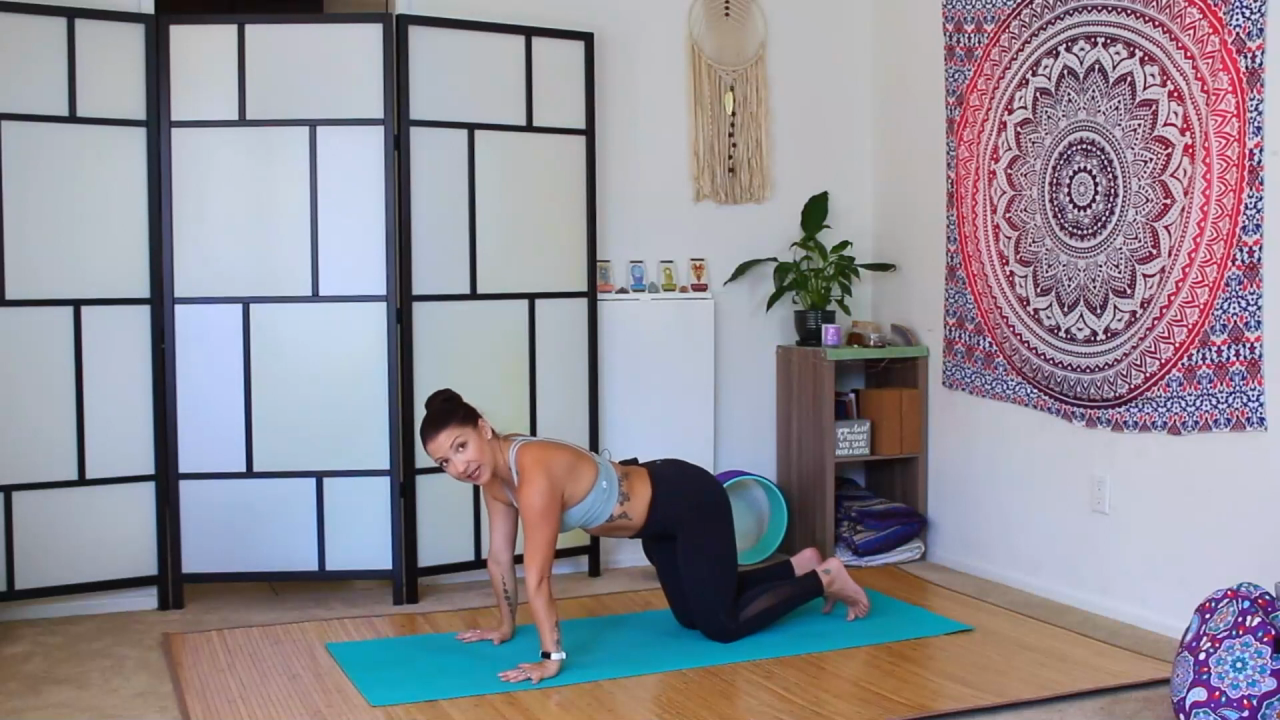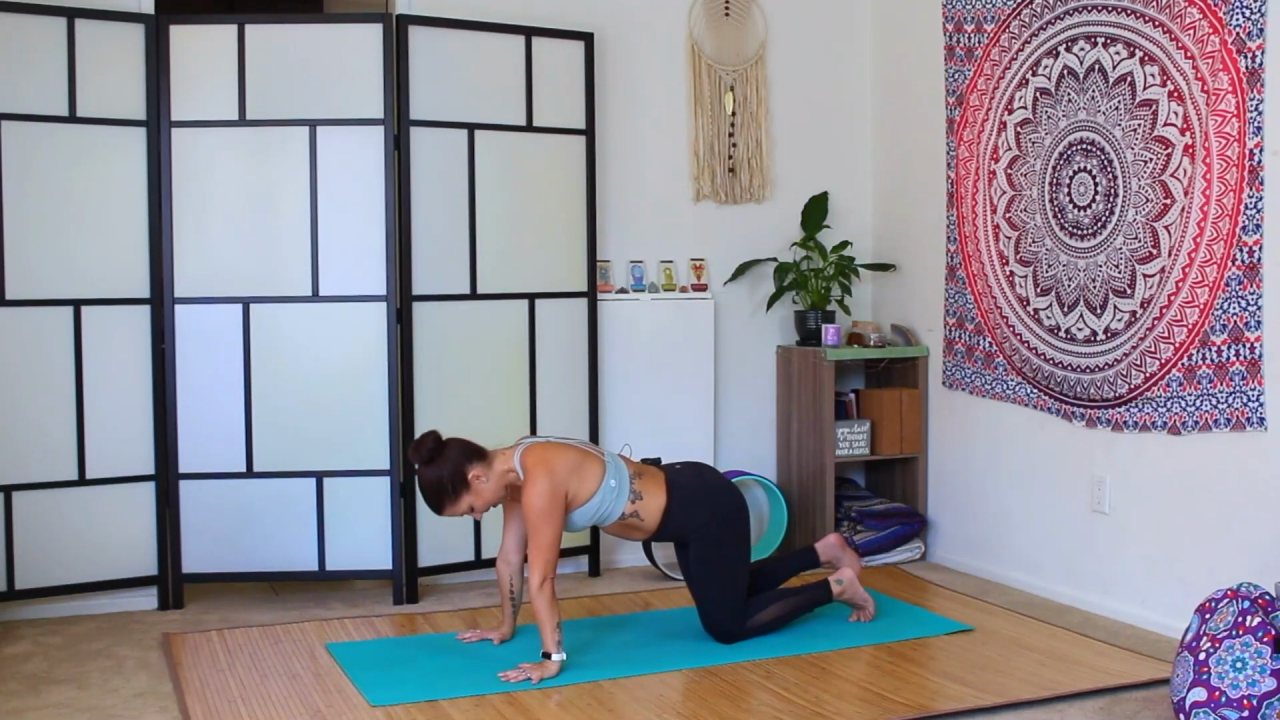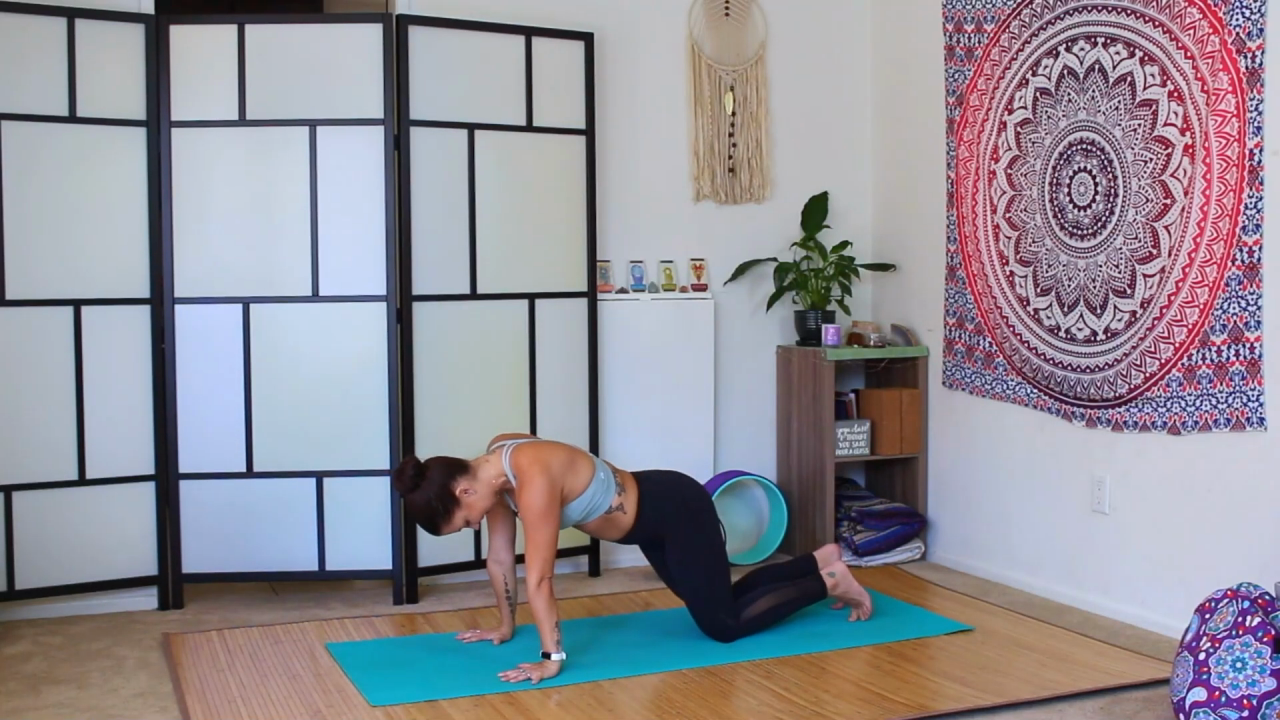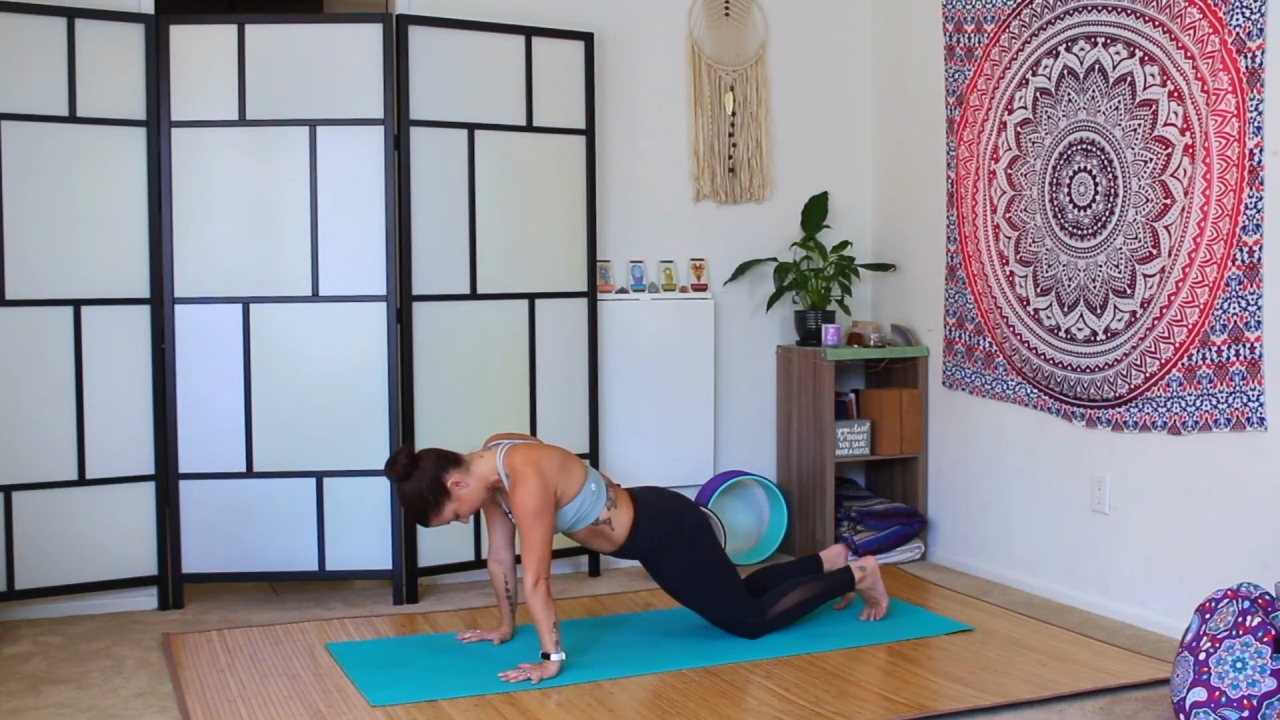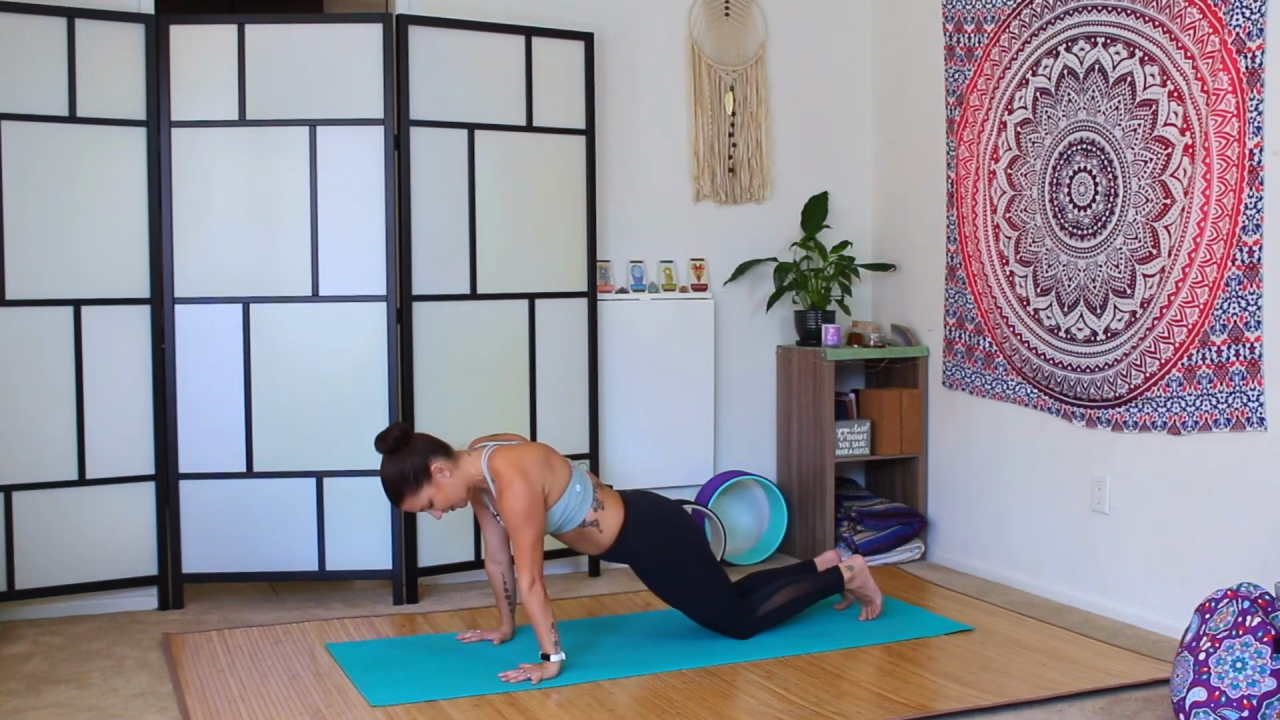
dt=1s
person 1, frame 1
left shoulder: (534, 472)
right shoulder: (495, 471)
left elbow: (538, 576)
right elbow: (499, 557)
left wrist: (552, 657)
right wrist: (506, 625)
left hip: (690, 501)
right hip: (662, 509)
left knee: (721, 625)
right knee: (691, 615)
left ankle: (824, 578)
right ankle: (801, 565)
person 1, frame 2
left shoulder: (538, 477)
right shoulder: (514, 469)
left elbow: (539, 577)
right elbow: (509, 557)
left wrist: (552, 658)
right wrist: (505, 626)
left hip: (709, 507)
right hip: (685, 495)
left knee: (727, 626)
right knee: (725, 592)
left ankle: (837, 586)
right ankle: (825, 551)
person 1, frame 3
left shoulder: (532, 477)
right shoulder: (492, 469)
left elbow: (538, 577)
right elbow: (500, 558)
left wrist: (552, 658)
right wrist: (505, 625)
left hip: (678, 508)
right hip: (649, 521)
left knee: (724, 625)
right knee: (717, 601)
left ankle: (830, 582)
right ankle: (818, 560)
person 1, frame 4
left shoulder: (525, 477)
right shoulder: (488, 464)
left elbow: (536, 578)
right elbow: (500, 557)
left wrist: (551, 658)
right wrist: (505, 625)
left hip: (665, 528)
right hip: (645, 524)
left knee: (751, 620)
right knee: (732, 598)
left ankle: (857, 575)
right ankle: (827, 561)
person 1, frame 5
left shoulder: (511, 478)
right shoulder: (477, 465)
left elbow: (530, 578)
right elbow: (497, 558)
left wrist: (552, 659)
right wrist: (505, 626)
left hip: (653, 533)
right hip: (633, 525)
left knee: (739, 621)
right knee: (723, 601)
left ankle: (846, 575)
right ankle: (822, 564)
